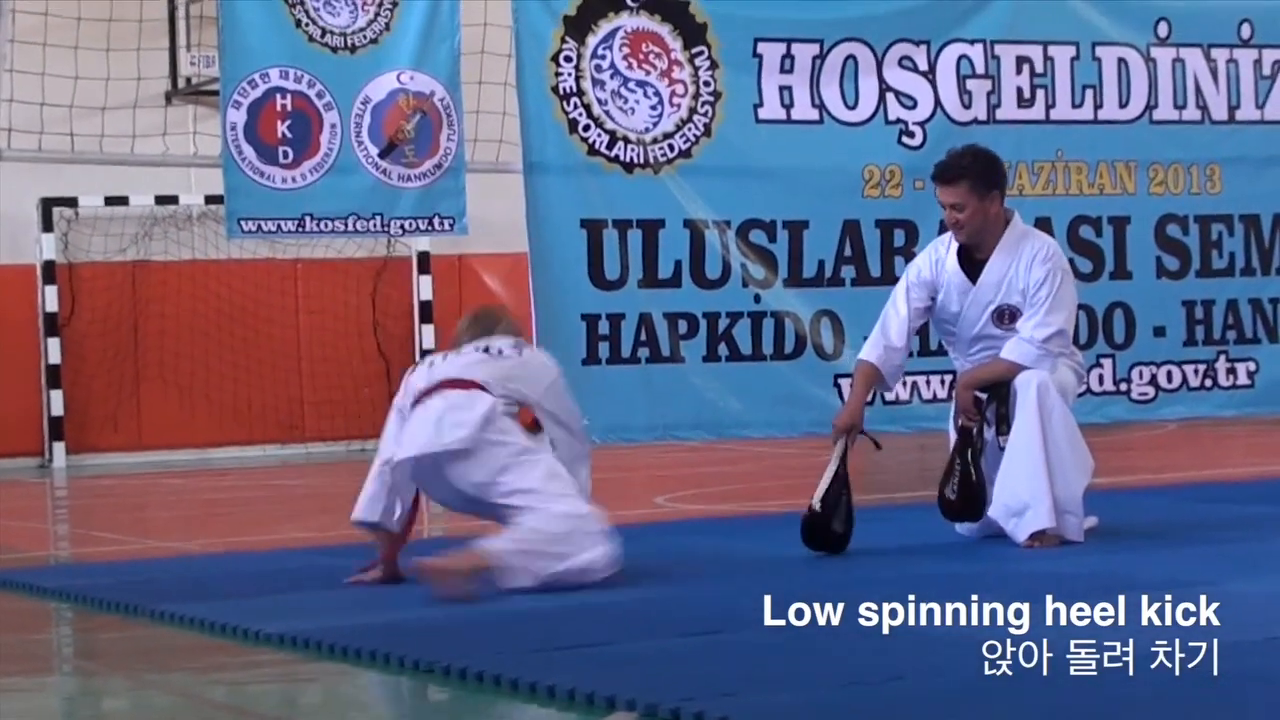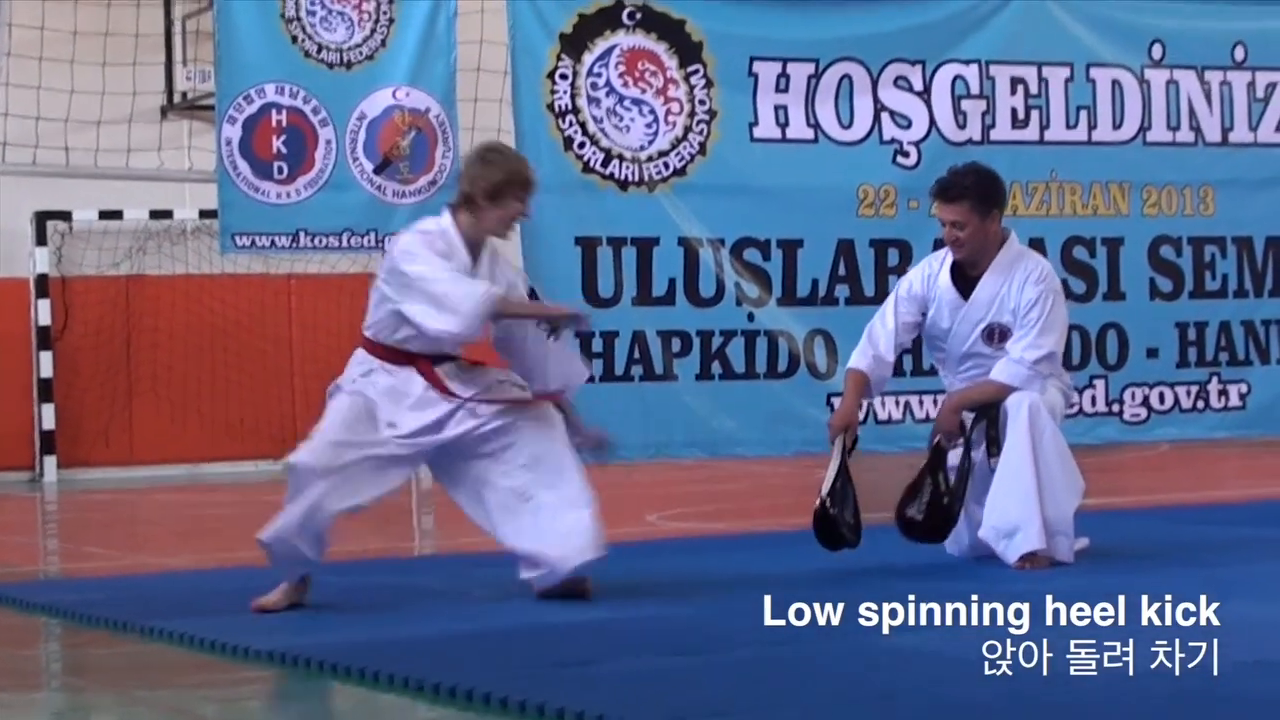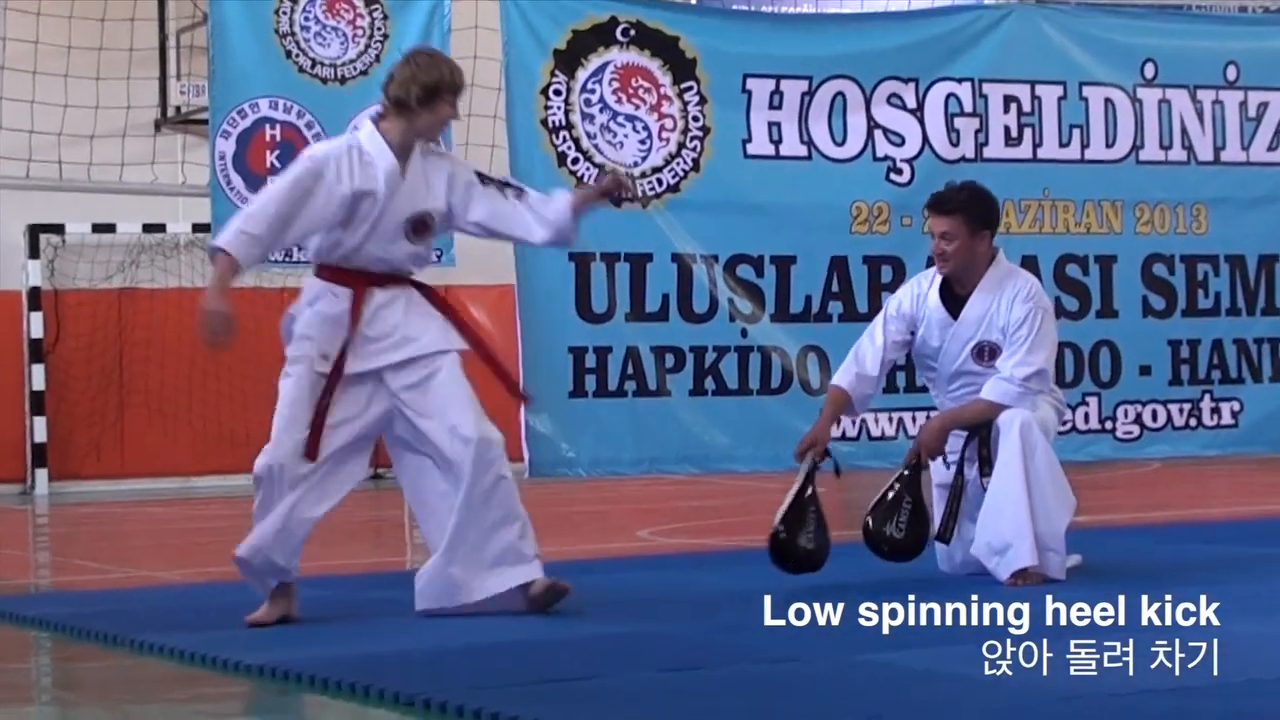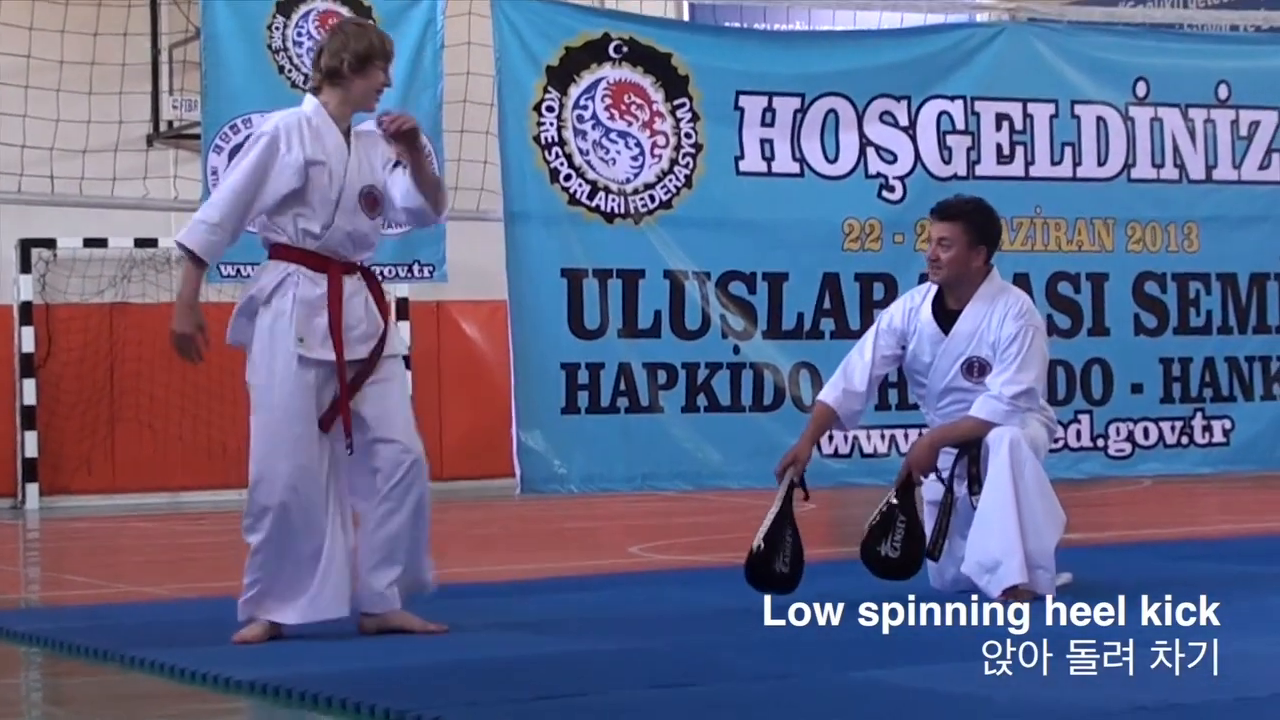
dt=0.3s
person 1, frame 1
left shoulder: (420, 372)
right shoulder: (532, 358)
left elbow: (389, 461)
right elbow: (572, 432)
left hip: (424, 445)
right hip: (474, 431)
right knee: (573, 529)
person 1, frame 2
left shoulder: (495, 265)
right shoulder: (415, 246)
left elbow: (529, 346)
right elbow: (462, 303)
left wrist: (569, 414)
right wrist: (546, 310)
left hip: (445, 383)
right hip: (381, 383)
left knee: (537, 430)
right knee: (320, 471)
left ankle: (553, 566)
right ankle: (294, 579)
person 1, frame 3
left shoulder: (445, 171)
right shoulder: (335, 159)
left elbow: (521, 212)
right elbow: (259, 219)
left wrist: (590, 195)
right wrist: (218, 291)
left hip: (406, 322)
right hip: (331, 320)
left knee: (466, 445)
right knee: (290, 460)
left ankle: (515, 575)
right ankle: (278, 590)
person 1, frame 4
left shoulder: (372, 147)
right shoulder: (284, 133)
left elbow: (426, 207)
right elbow: (220, 215)
left wrist: (415, 149)
right wrist: (186, 305)
left hip: (357, 310)
right hip: (293, 307)
left knee: (396, 457)
right knee: (288, 470)
left ankle: (380, 602)
right ankle: (271, 608)
person 2, frame 1
left shoulder: (1040, 254)
right shoulder: (935, 259)
left elbow: (1041, 347)
right elbow: (889, 334)
left wrist: (969, 379)
right wrist: (856, 402)
left hip: (1041, 375)
right hip: (974, 393)
left knee: (1032, 386)
right knee: (975, 523)
left ankle: (1048, 517)
person 2, frame 2
left shoulder: (1033, 275)
right shoulder: (927, 275)
left elbow: (1030, 368)
right elbow: (878, 343)
left wrist: (956, 402)
right wrist: (850, 403)
left hip: (1029, 395)
right hip: (963, 413)
left knee: (1024, 408)
right knee: (965, 544)
left ankle: (1038, 539)
person 2, frame 3
left shoulder: (1022, 294)
right shoulder: (916, 294)
left elbow: (1019, 385)
right elbow: (866, 362)
left wrist: (942, 422)
right wrist: (826, 422)
left hip: (1021, 413)
right hip: (957, 434)
left knee: (1016, 425)
right knee: (959, 562)
left ankle: (1030, 556)
person 2, frame 4
left shoulder: (1015, 311)
right shoulder: (910, 309)
left elbow: (1010, 403)
right elbow: (855, 376)
left wrist: (932, 440)
right wrist: (808, 439)
left hip: (1013, 428)
right hip: (947, 450)
left knee: (1006, 444)
right knee: (950, 579)
left ankle: (1019, 574)
